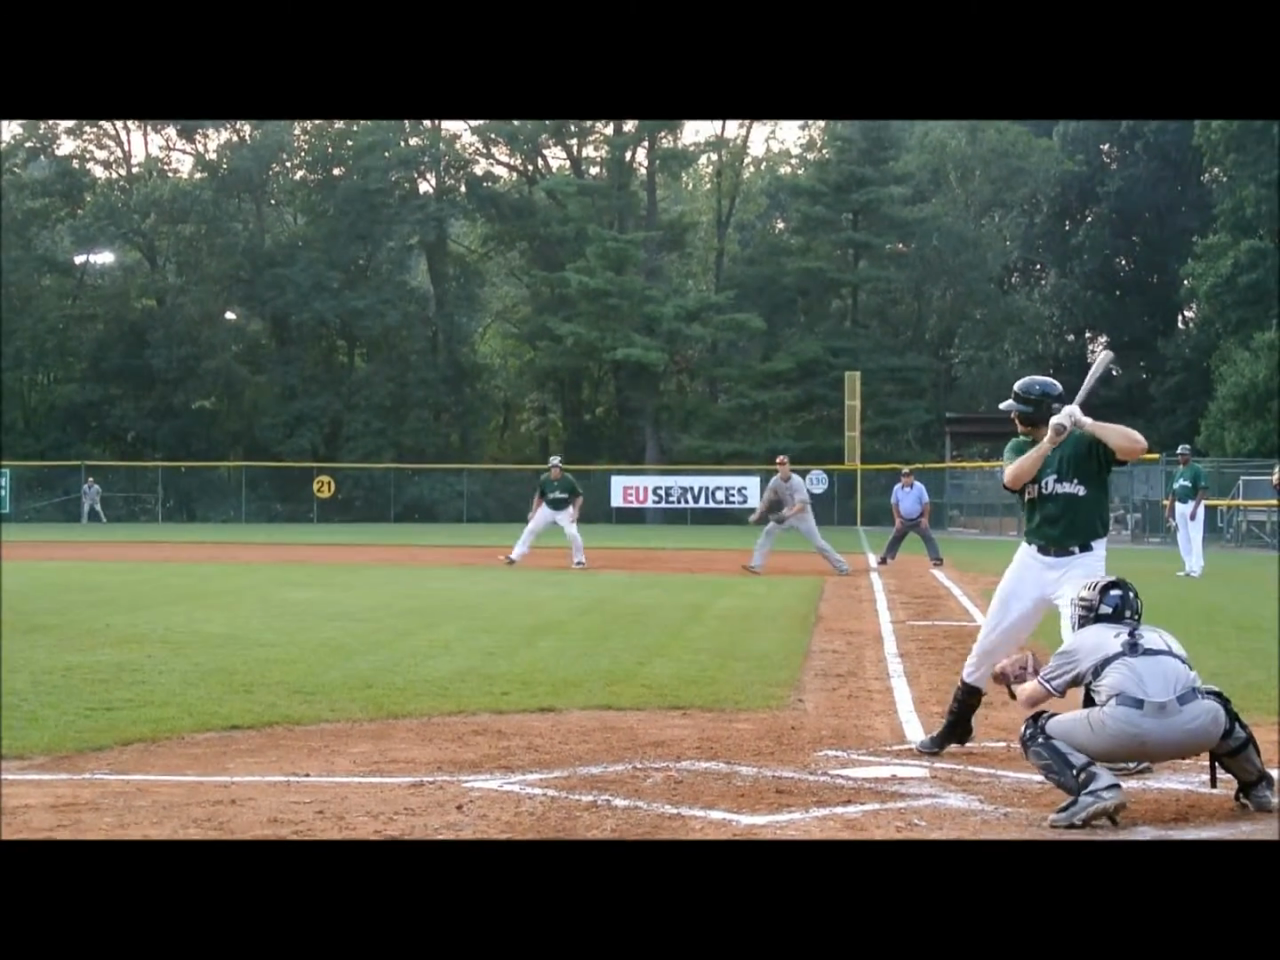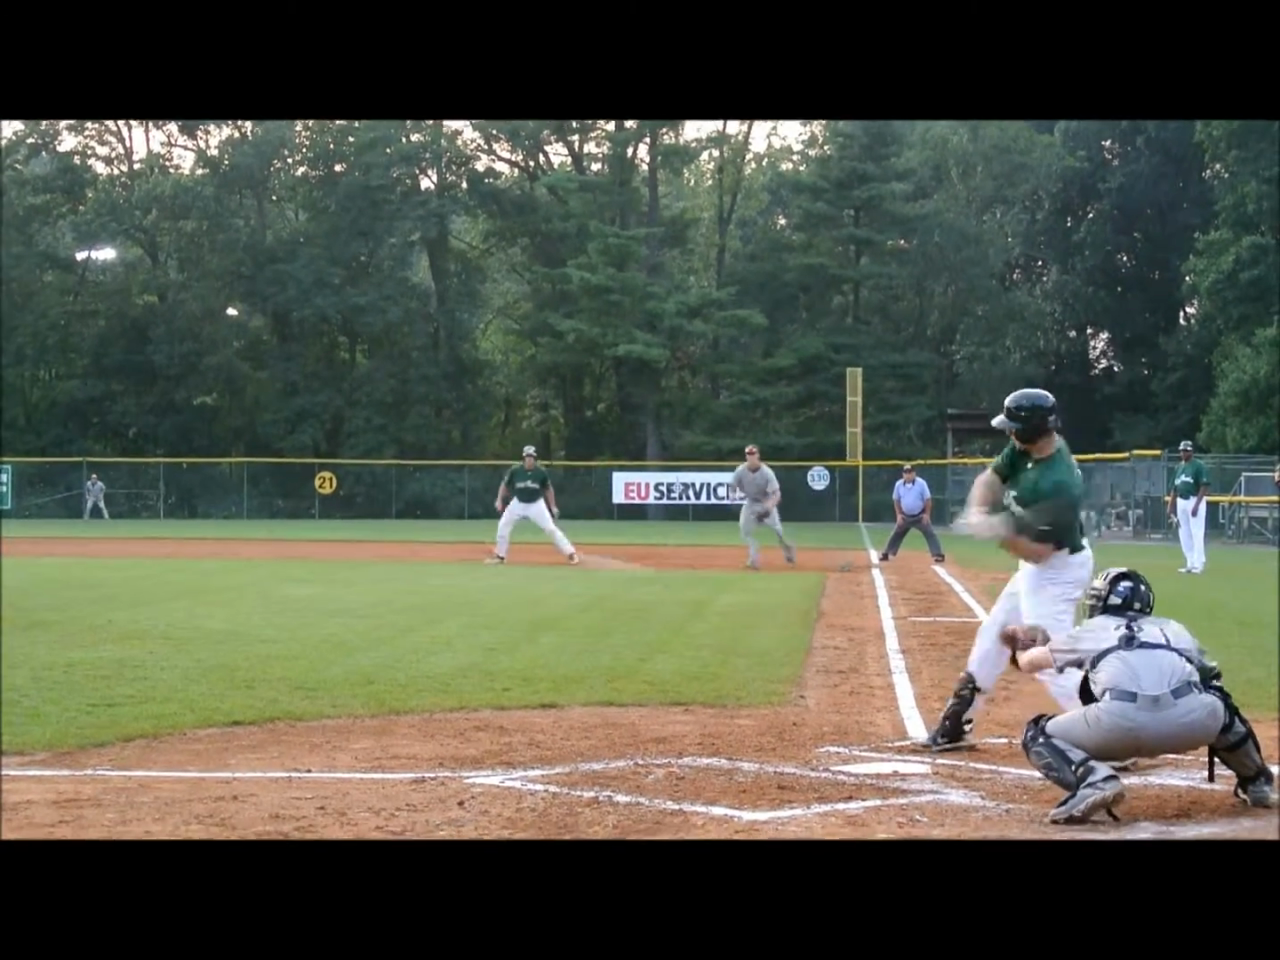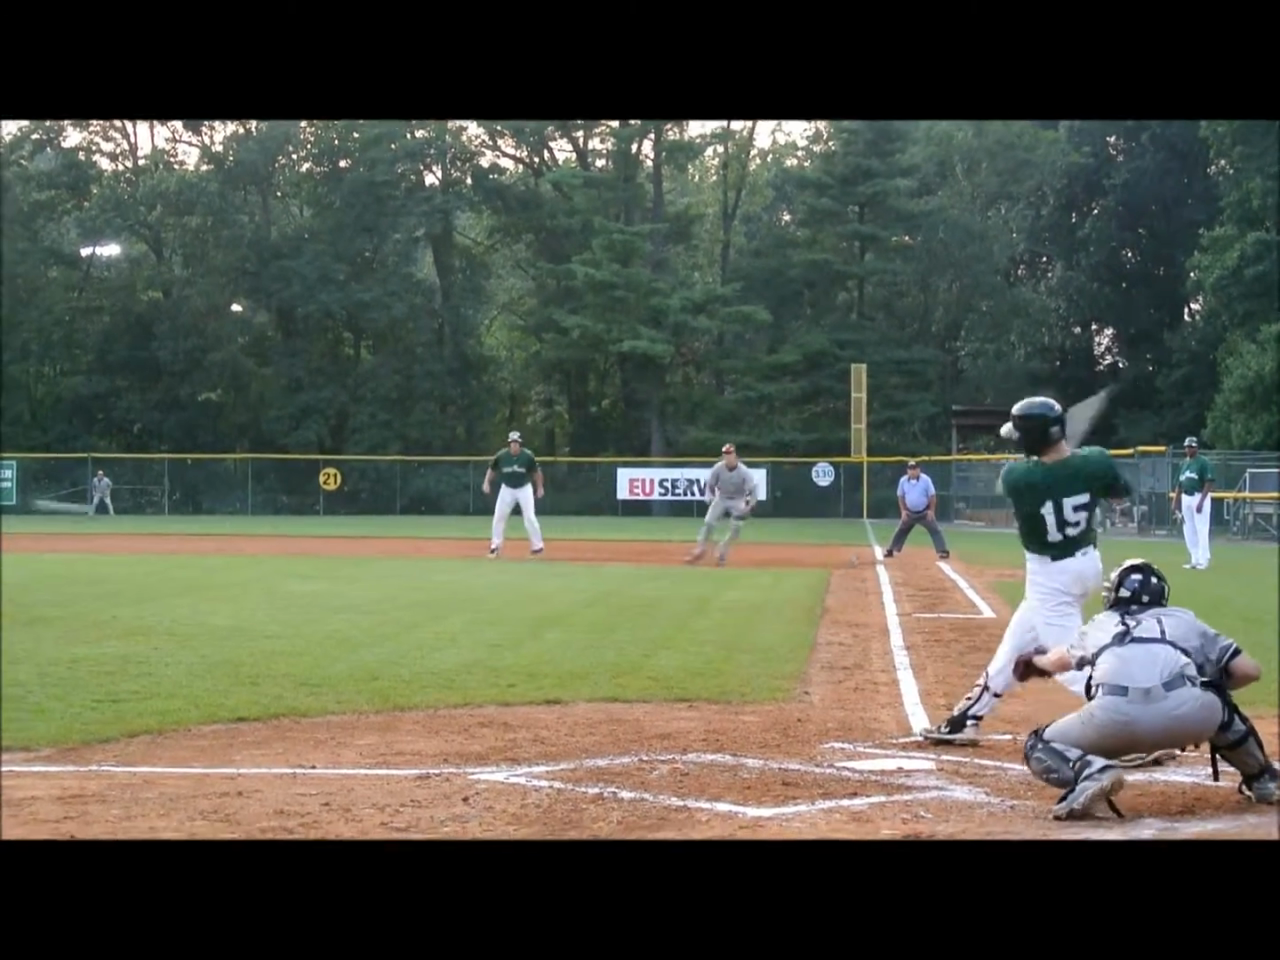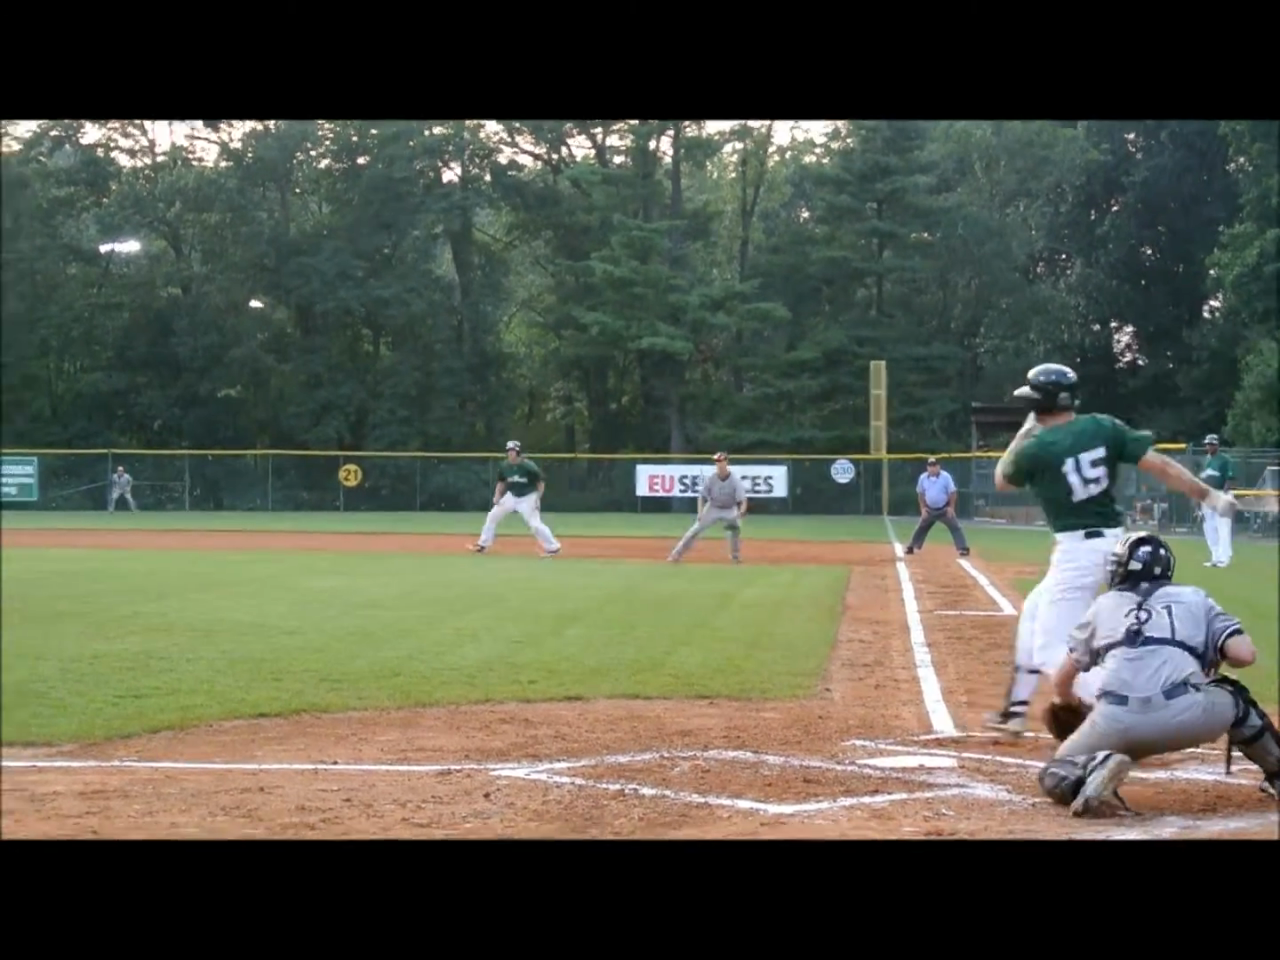
dt=0.2s
person 1, frame 1
left shoulder: (1086, 444)
right shoulder: (1019, 448)
left elbow: (1137, 447)
right elbow: (1013, 478)
left wrist: (1086, 423)
right wrist: (1049, 441)
left hip: (1079, 563)
right hip: (1032, 561)
right knee: (990, 645)
right ankle: (955, 726)
person 1, frame 2
left shoulder: (1058, 482)
right shoulder: (1020, 454)
left elbow: (1038, 553)
right elbow: (985, 484)
left wrist: (998, 531)
right wrist: (979, 516)
left hip: (1056, 573)
right hip: (1049, 567)
left knee: (1052, 664)
right knee: (994, 638)
right ankle: (956, 724)
person 1, frame 3
left shoulder: (1015, 477)
right shoulder: (1096, 463)
right elbow: (1123, 493)
left hip: (1048, 573)
right hip: (1085, 562)
right knee: (1019, 642)
right ankle: (965, 721)
person 1, frame 4
left shoulder: (1036, 447)
right shoulder: (1102, 427)
left elbow: (1003, 481)
right elbow: (1159, 465)
left wrist: (1025, 430)
right wrist: (1207, 494)
left hip: (1080, 551)
right hip: (1112, 542)
left knee: (1055, 647)
right knee: (1036, 614)
right ankle: (1015, 710)
person 2, frame 1
left shoulder: (1082, 640)
right shoulder: (1162, 636)
left elbow: (1029, 699)
left wrist: (1016, 685)
left hip: (1129, 725)
right hip: (1194, 725)
left knee: (1035, 732)
right knee: (1216, 706)
left ankle: (1096, 789)
right ankle: (1257, 787)
person 2, frame 2
left shoulder: (1090, 630)
right shoulder: (1173, 628)
left elbow: (1035, 660)
left wrist: (1020, 651)
left hip: (1123, 720)
right hip: (1190, 719)
left knee: (1037, 735)
right knee: (1218, 702)
left ankle: (1094, 781)
right ankle: (1257, 783)
person 2, frame 3
left shoulder: (1099, 625)
right shoulder: (1185, 619)
left elbow: (1054, 661)
right elbow: (1249, 671)
left wrist: (1036, 661)
left hip: (1116, 714)
right hip: (1185, 711)
left knee: (1038, 746)
right knee: (1217, 702)
left ankle: (1091, 773)
right ankle: (1262, 780)
person 2, frame 4
left shoulder: (1104, 606)
right shoulder: (1195, 598)
left elbow: (1064, 676)
right elbow: (1244, 655)
left wrist: (1067, 701)
right wrist: (1212, 655)
left hip: (1119, 722)
right hip: (1187, 714)
left knee: (1054, 778)
right knee: (1233, 698)
left ankle: (1096, 766)
